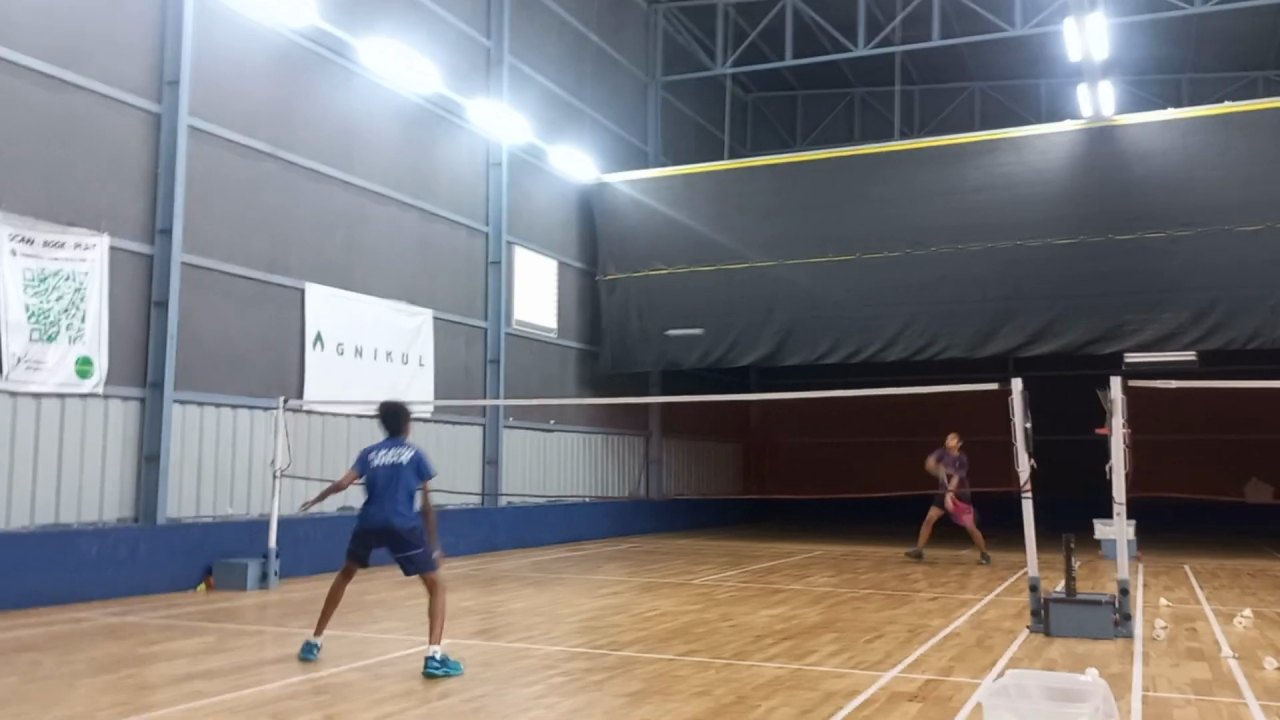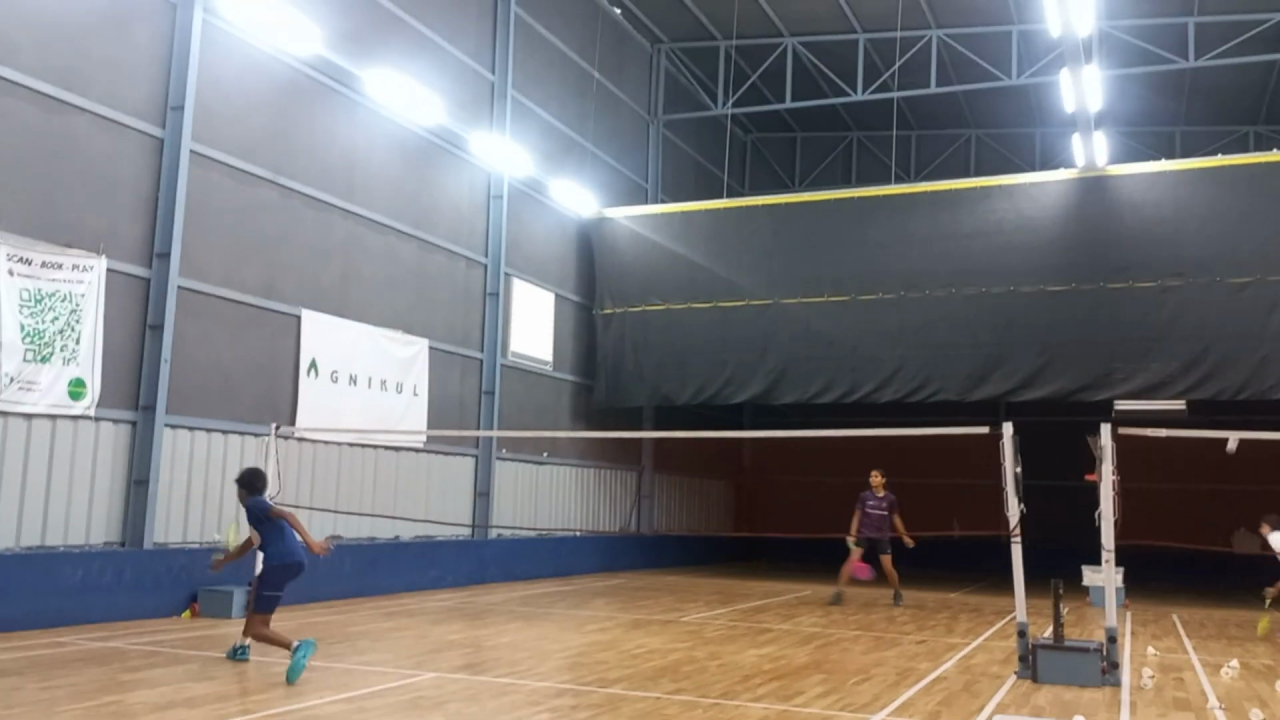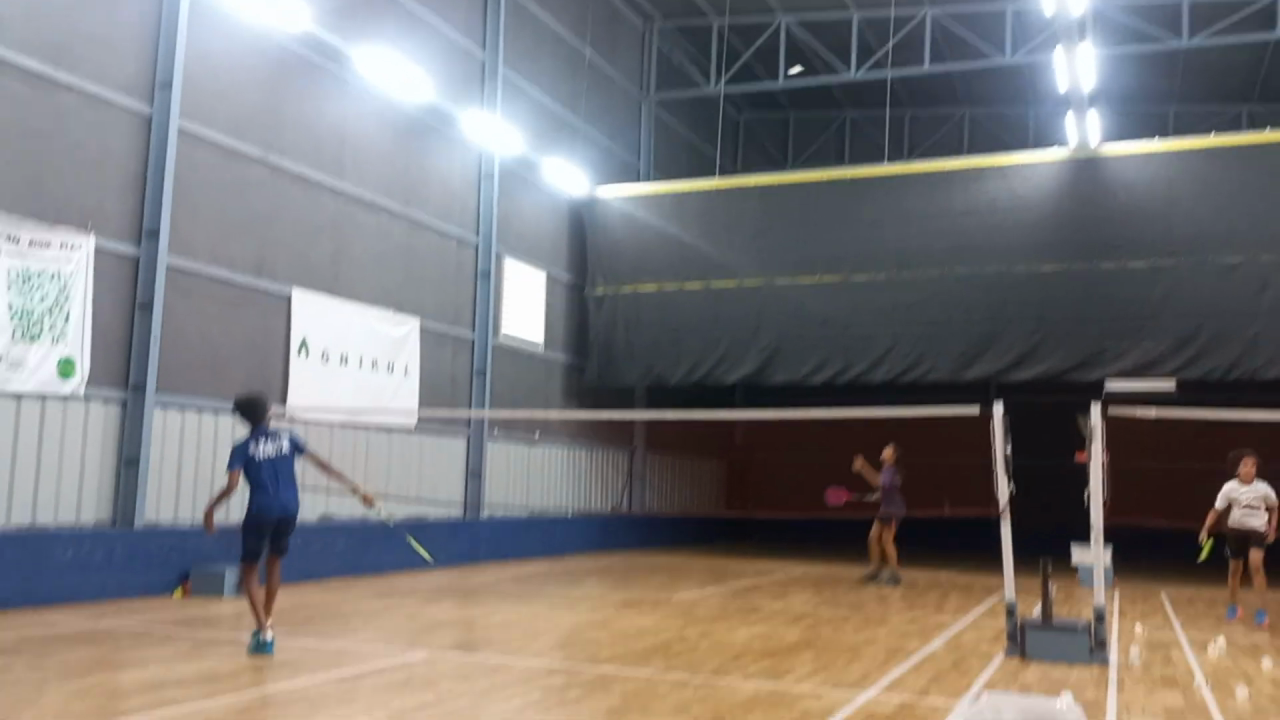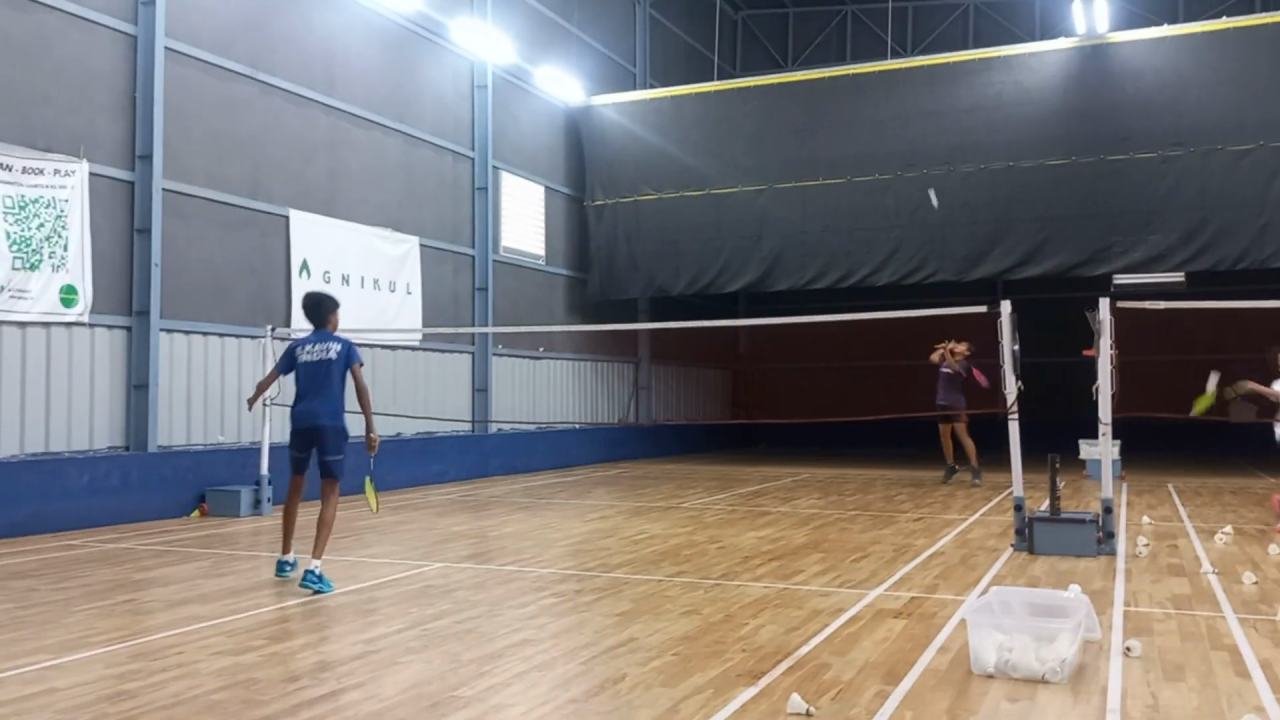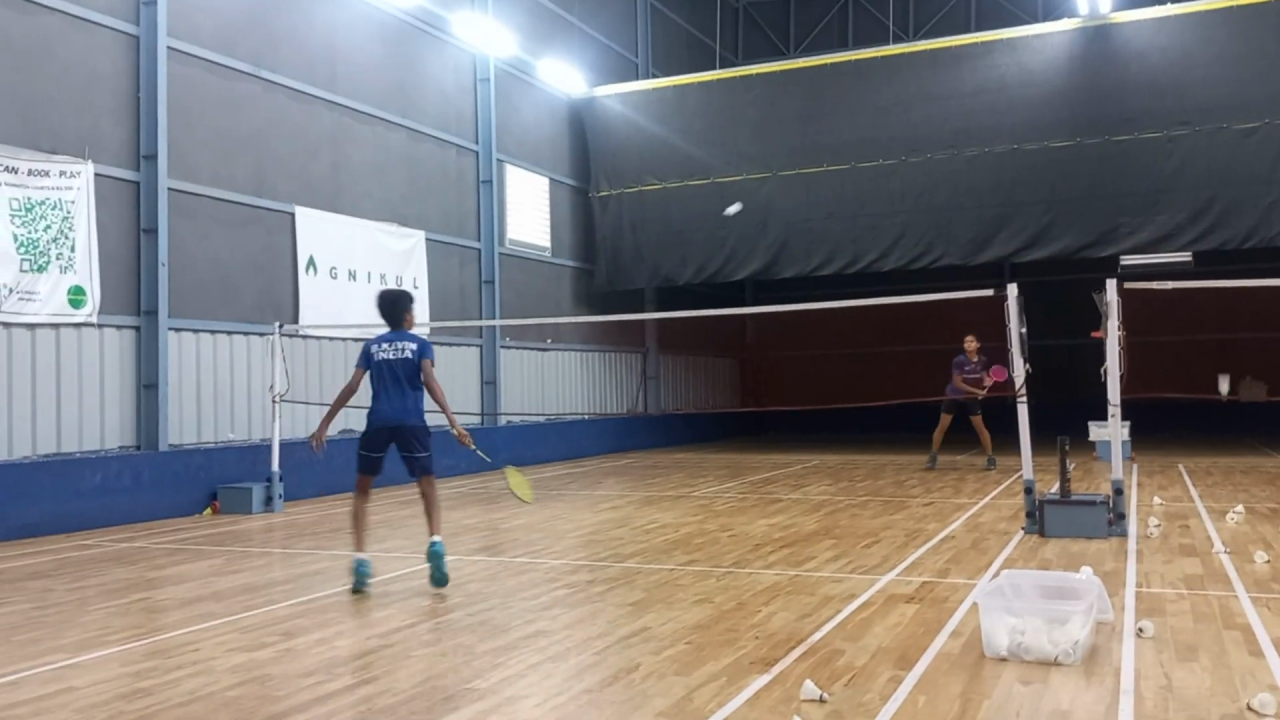
dt=0.7s
person 1, frame 1
left shoulder: (369, 453)
right shoulder: (415, 454)
left elbow: (343, 484)
right elbow: (426, 503)
left wrist: (318, 498)
right wrist: (434, 544)
left hip: (368, 523)
right hip: (402, 525)
left knee: (344, 576)
right knee: (436, 587)
left ankle: (314, 641)
right ankle: (434, 657)
person 1, frame 2
left shoulder: (255, 505)
right shoulder: (263, 505)
left elbow: (287, 515)
right elbow: (251, 543)
left wrist: (309, 540)
right wrist: (225, 560)
left hip: (281, 562)
right hip: (295, 560)
left knee: (258, 629)
right knee: (256, 591)
left ankle: (297, 647)
right ankle: (242, 645)
person 1, frame 3
left shoulder: (242, 449)
right shoulder: (286, 438)
left elbow: (231, 486)
right elbow: (320, 464)
left wrist: (210, 509)
right wrist: (355, 488)
left hip: (261, 513)
right hip: (288, 511)
left knee: (250, 573)
right knee: (274, 564)
left ankle: (265, 634)
right ankle: (266, 622)
person 1, frame 4
left shoulder: (297, 347)
right shoulder: (345, 346)
left elbow: (267, 382)
right elbow: (360, 387)
left wrist: (254, 397)
right wrist: (370, 427)
left hip: (301, 423)
right hip: (330, 423)
left knee: (295, 490)
right knee: (330, 495)
left ankle: (286, 558)
right ankle: (314, 568)
person 1, frame 5
left shoulder: (371, 346)
right shoulder: (420, 344)
left elbow: (351, 387)
right elbow: (429, 381)
left wrist: (324, 424)
right wrist: (453, 422)
left hip: (378, 423)
right hip: (411, 423)
left knee: (362, 492)
right knee: (428, 490)
left ankle: (361, 559)
right ankle: (435, 543)
